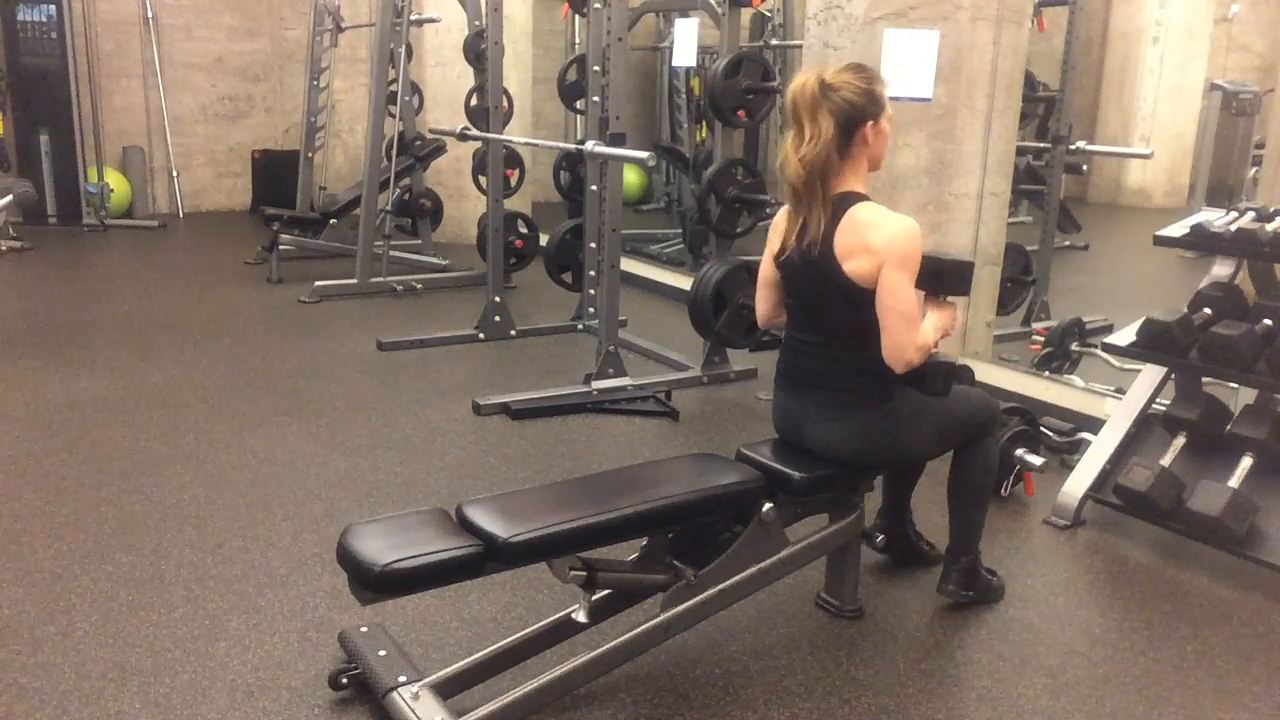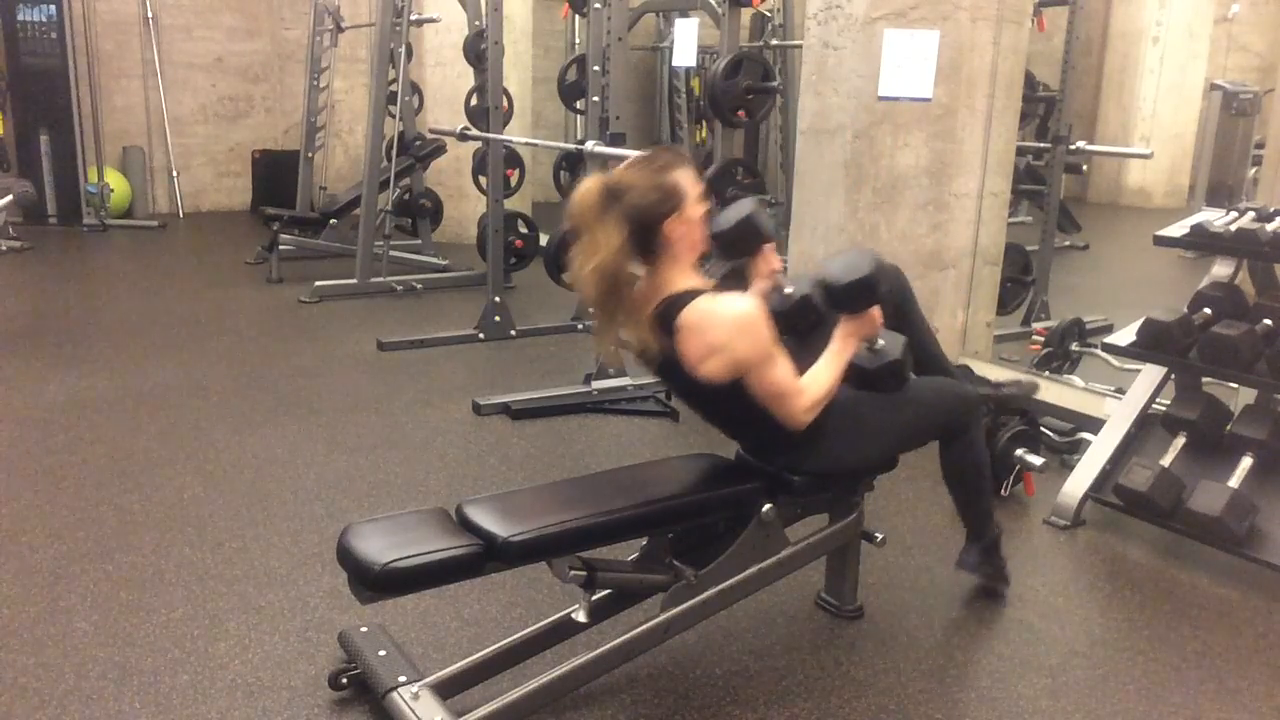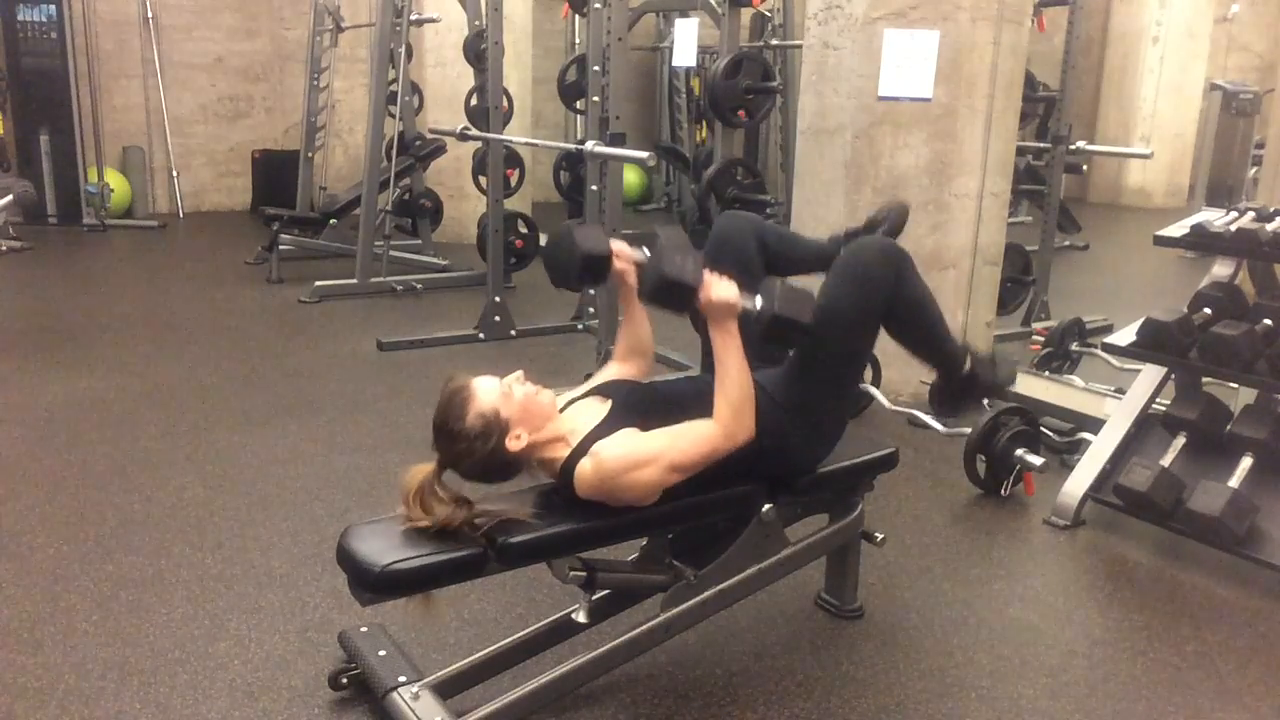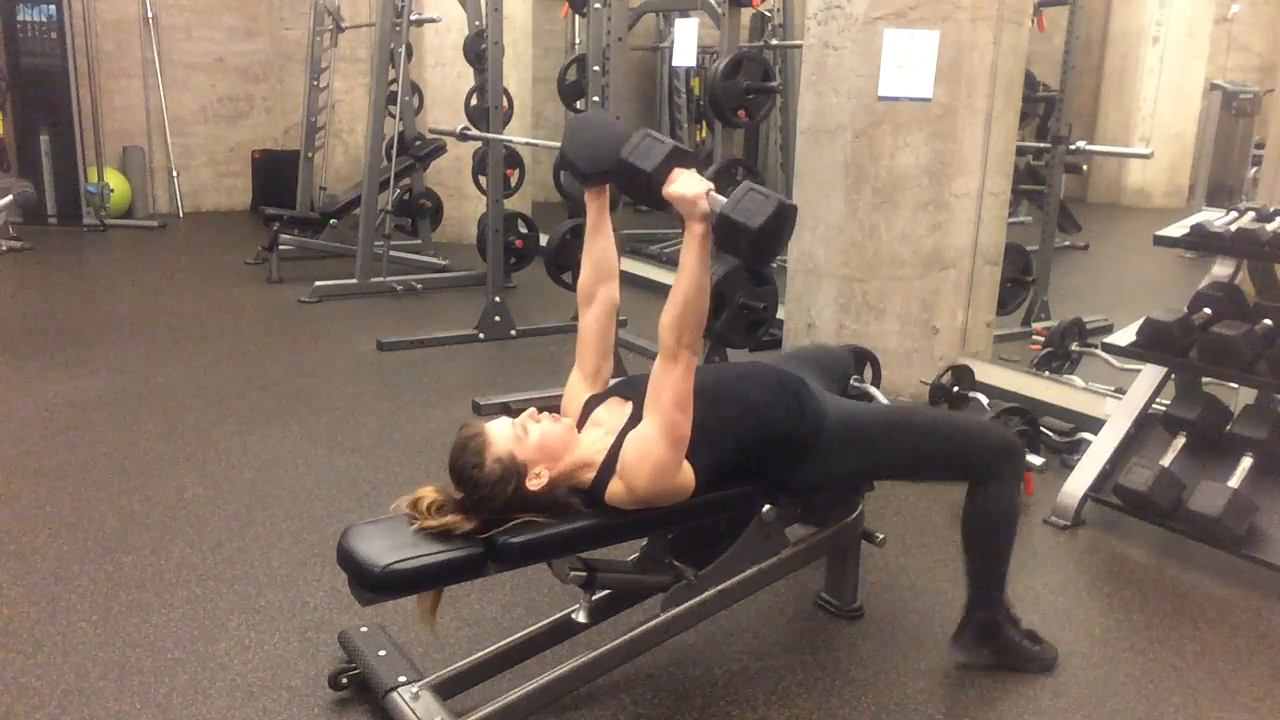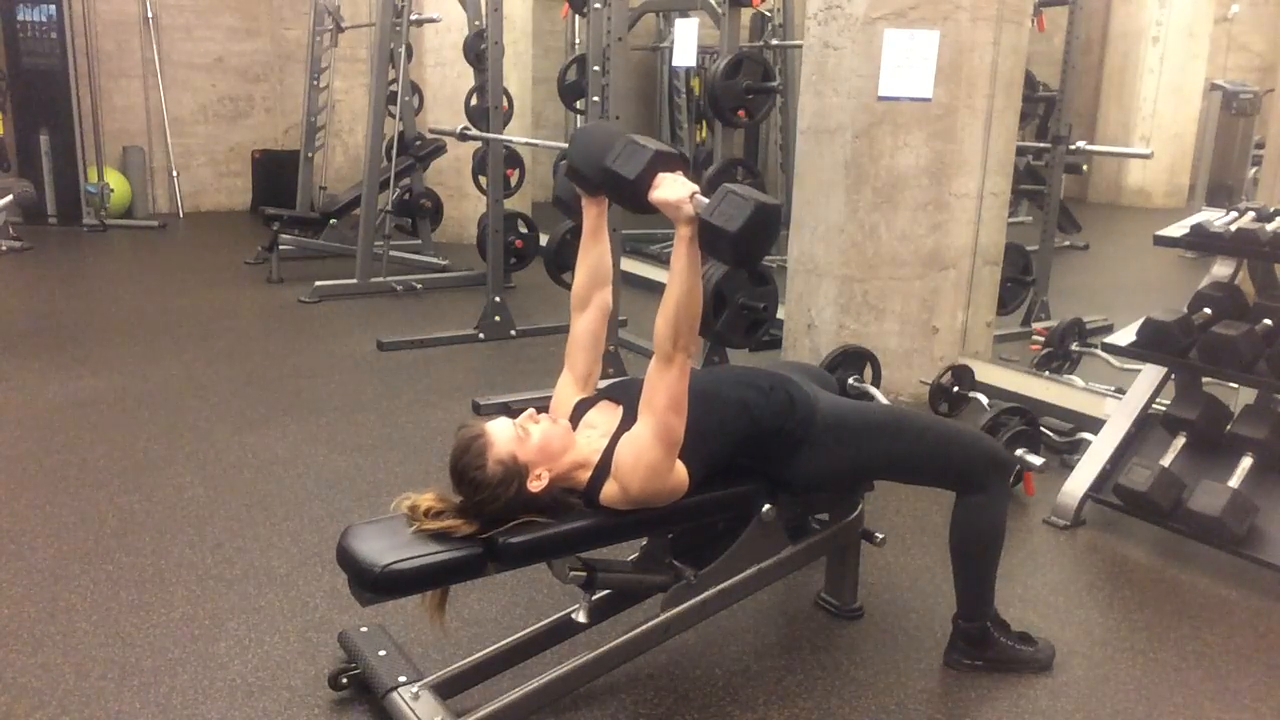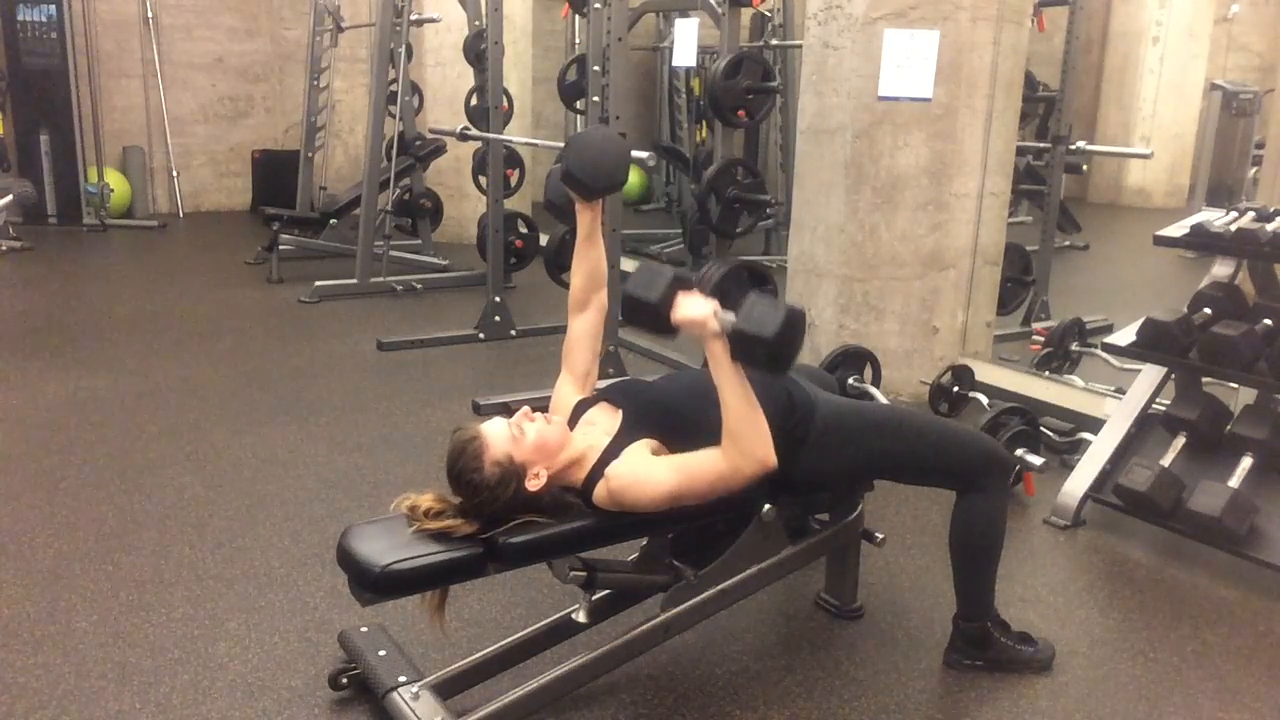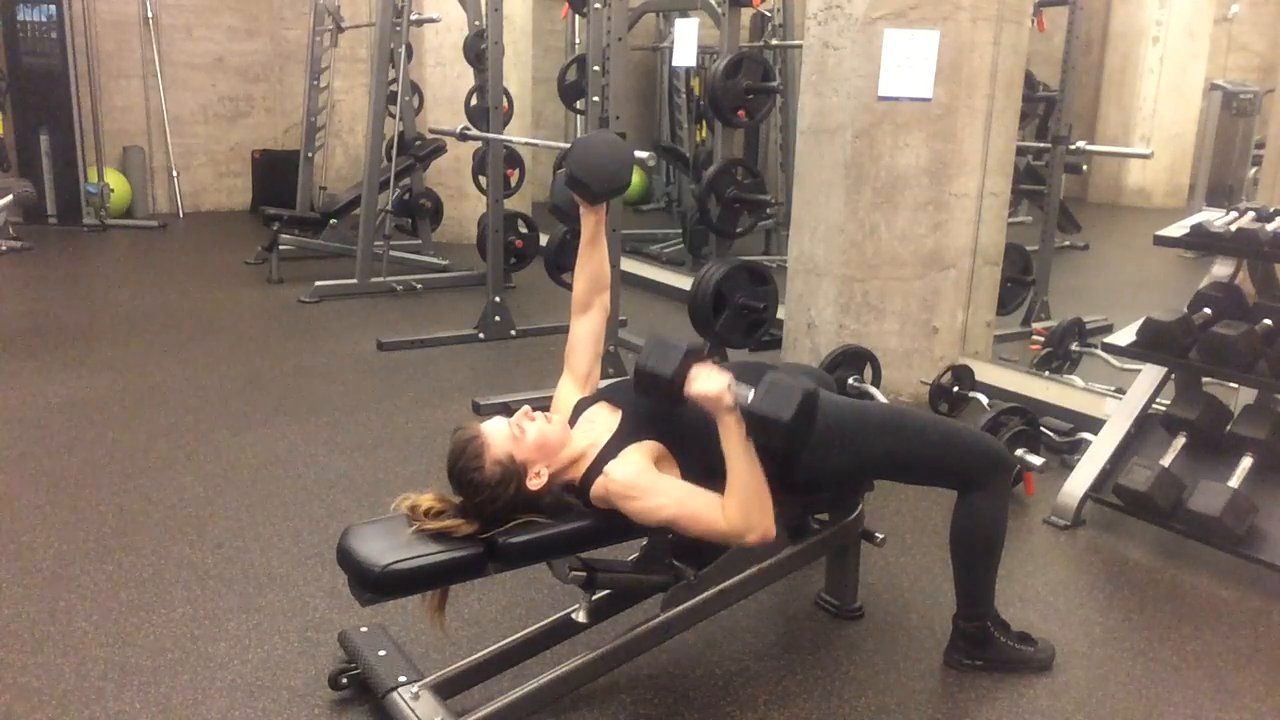
dt=0.7s
person 1, frame 1
left shoulder: (788, 217)
right shoulder: (889, 231)
right elbow: (902, 356)
right wrist: (937, 321)
left hip: (792, 412)
right hip: (853, 427)
left knee: (923, 395)
right knee: (981, 413)
left ankle: (896, 524)
right ankle: (963, 568)
person 1, frame 2
left shoulder: (639, 301)
right shoulder: (728, 316)
right elbow: (799, 410)
left wrist: (758, 288)
right wrist: (847, 339)
left hip: (758, 425)
right hip: (809, 443)
right knee: (958, 403)
left ankle: (970, 384)
right ankle: (983, 545)
person 1, frame 3
left shoulder: (563, 415)
right shoulder: (606, 468)
left elbow: (634, 361)
right elbow: (737, 431)
left wrist: (627, 290)
right wrist: (723, 323)
left hip: (743, 390)
right hip: (784, 425)
left knee: (735, 230)
right knee: (881, 259)
left ankle: (842, 258)
right ankle: (960, 377)
person 1, frame 4
left shoulder: (580, 415)
right shoulder: (636, 474)
left elbow: (598, 304)
right elbow: (678, 352)
left wrist: (597, 201)
right wrist: (696, 227)
left hip: (773, 389)
right hip: (806, 434)
left knee: (834, 359)
right knee: (997, 450)
right ankle: (988, 625)
person 1, frame 5
left shoulder: (570, 414)
right shoulder: (631, 476)
left elbow: (590, 310)
right elbow: (674, 354)
left wrist: (594, 208)
right wrist: (685, 230)
right hip: (800, 436)
right knee: (990, 465)
right ankle: (976, 635)
person 1, frame 6
left shoulder: (570, 411)
right shoulder: (623, 481)
left elbow: (587, 309)
right elbow: (756, 458)
left wrist: (587, 212)
right wrist: (715, 340)
right hip: (801, 435)
right knee: (988, 463)
right ankle: (977, 635)
person 1, frame 7
left shoulder: (571, 409)
right shoulder: (620, 482)
left elbow: (589, 311)
right elbow: (754, 530)
left wrist: (592, 214)
right wrist: (729, 414)
right hip: (800, 435)
right knee: (991, 464)
right ankle: (977, 636)
